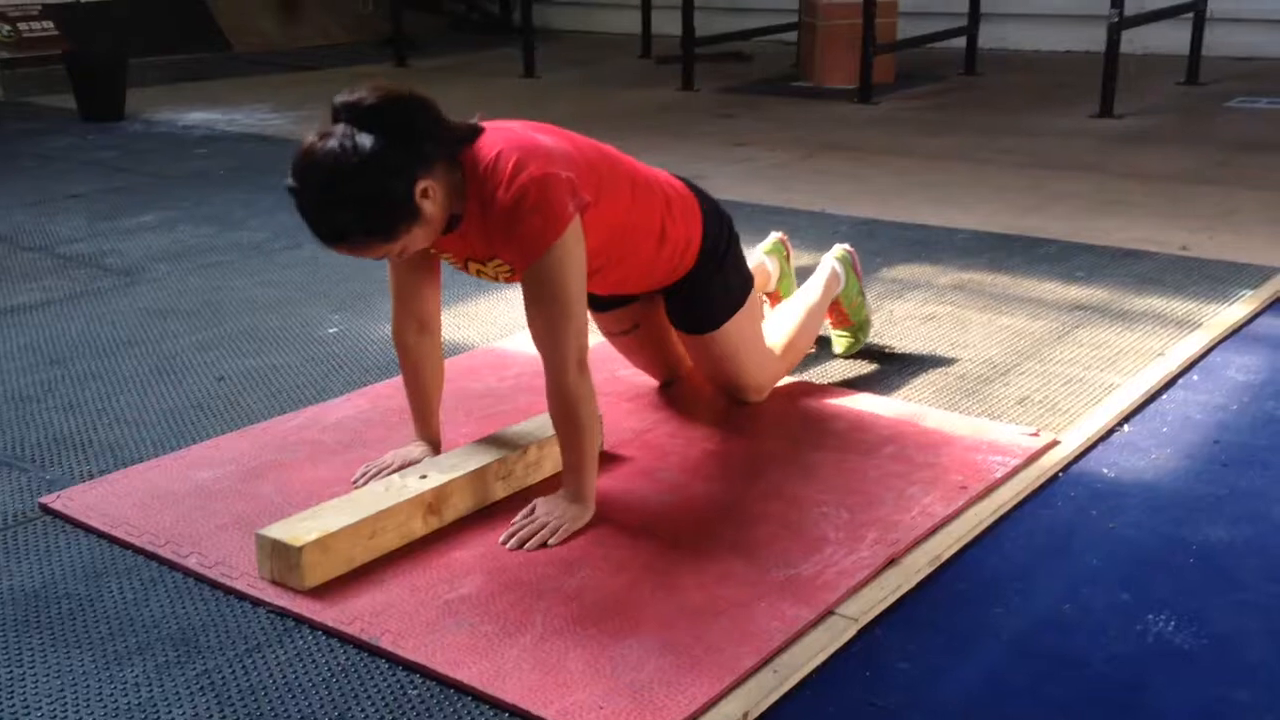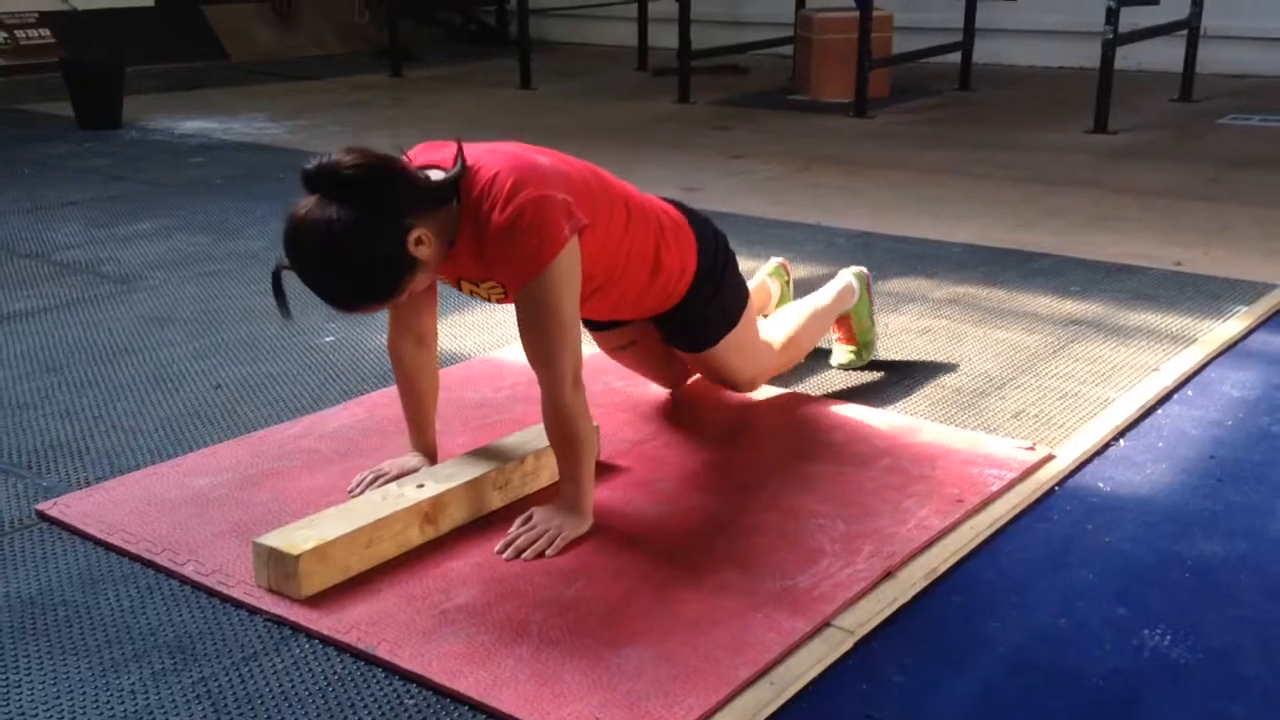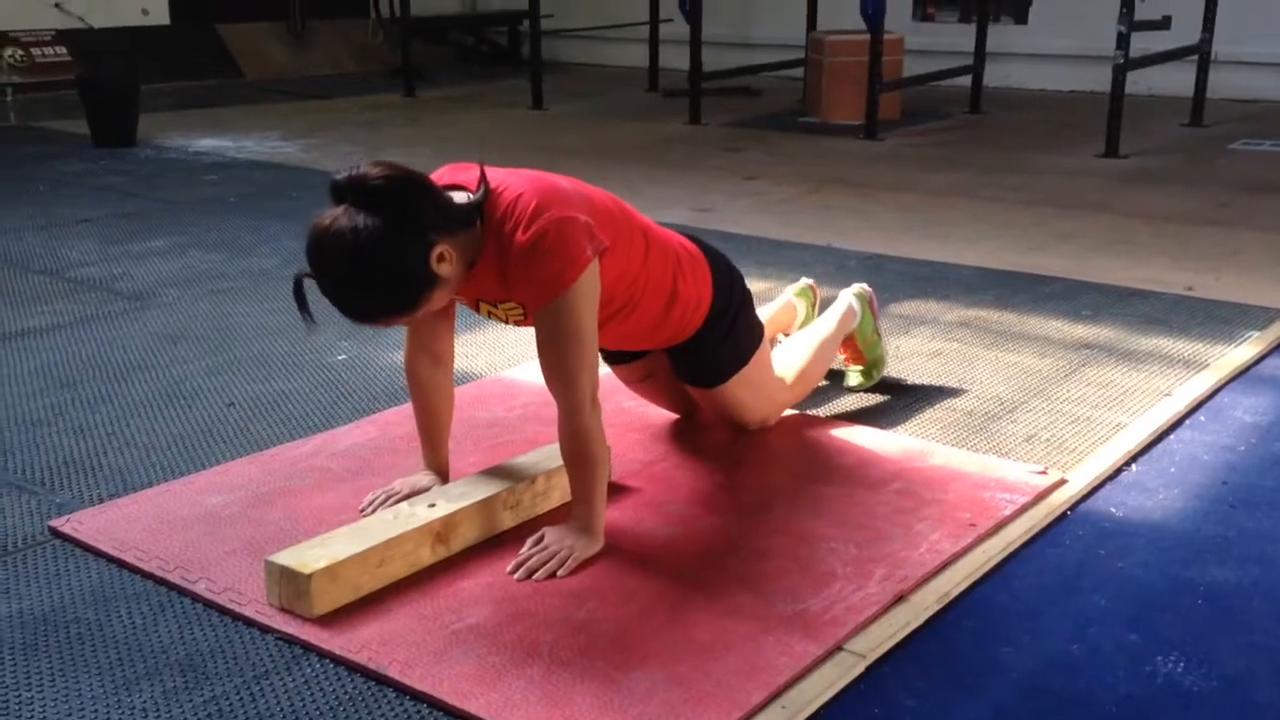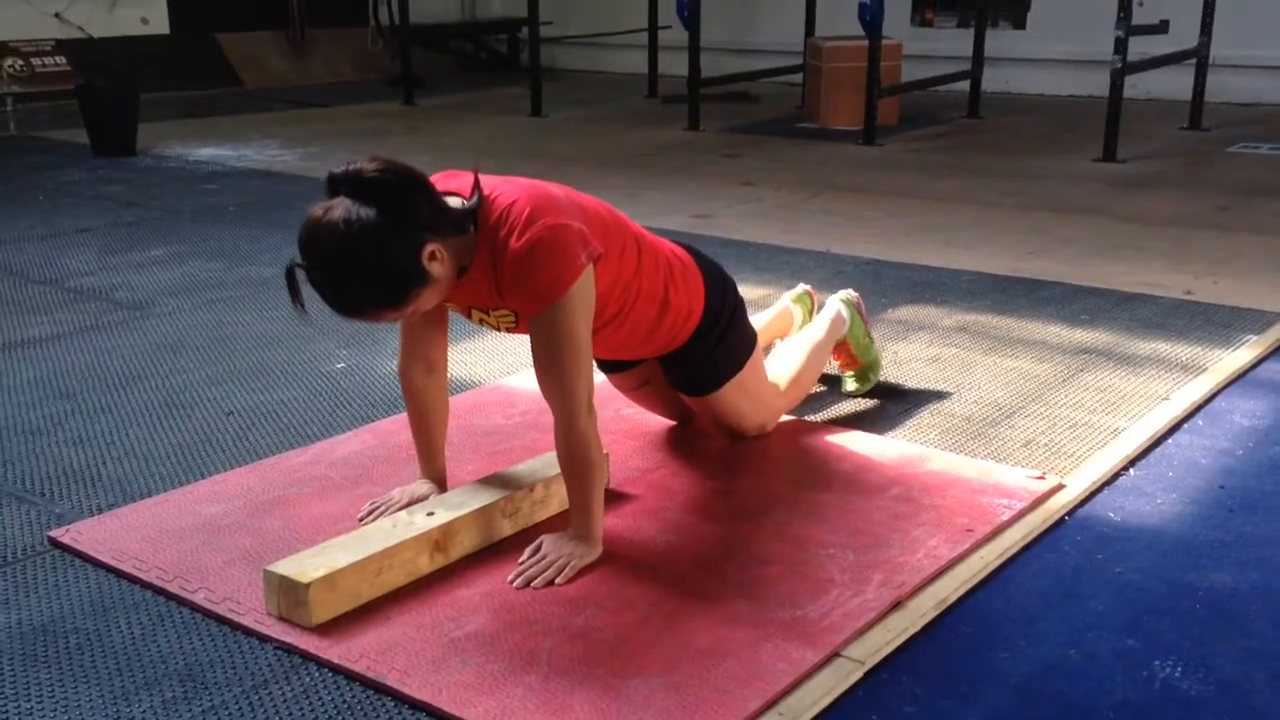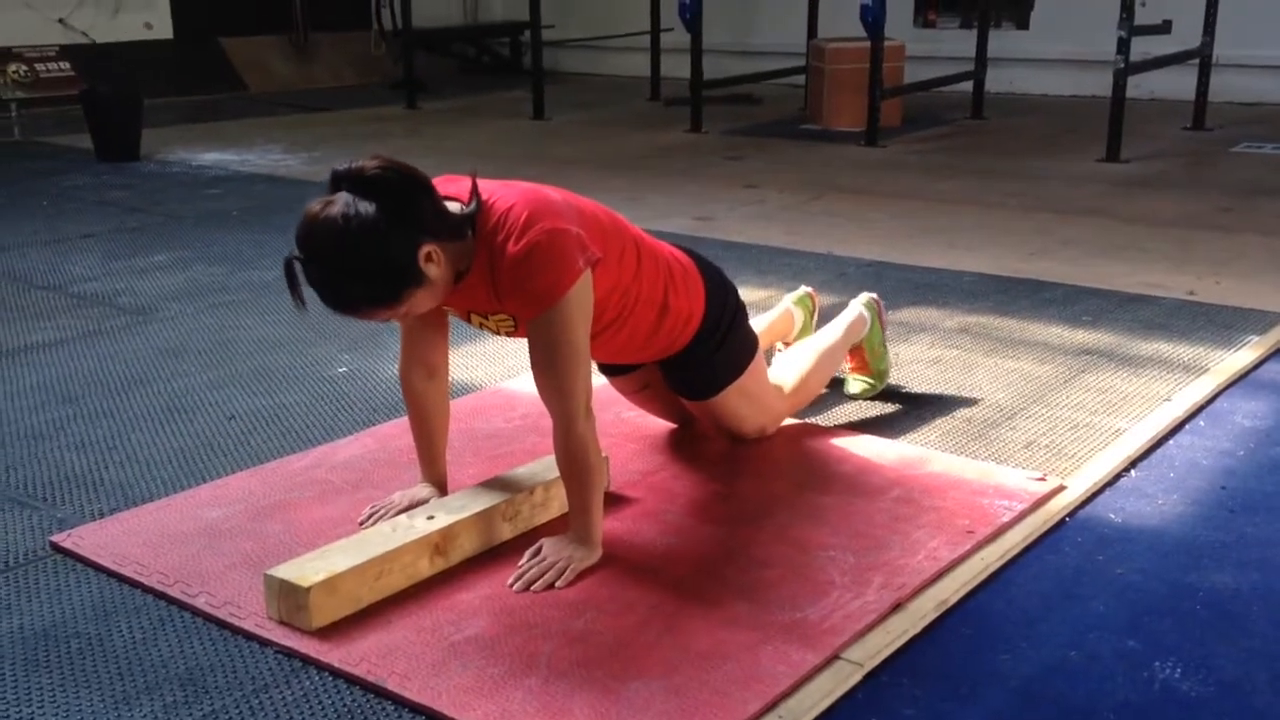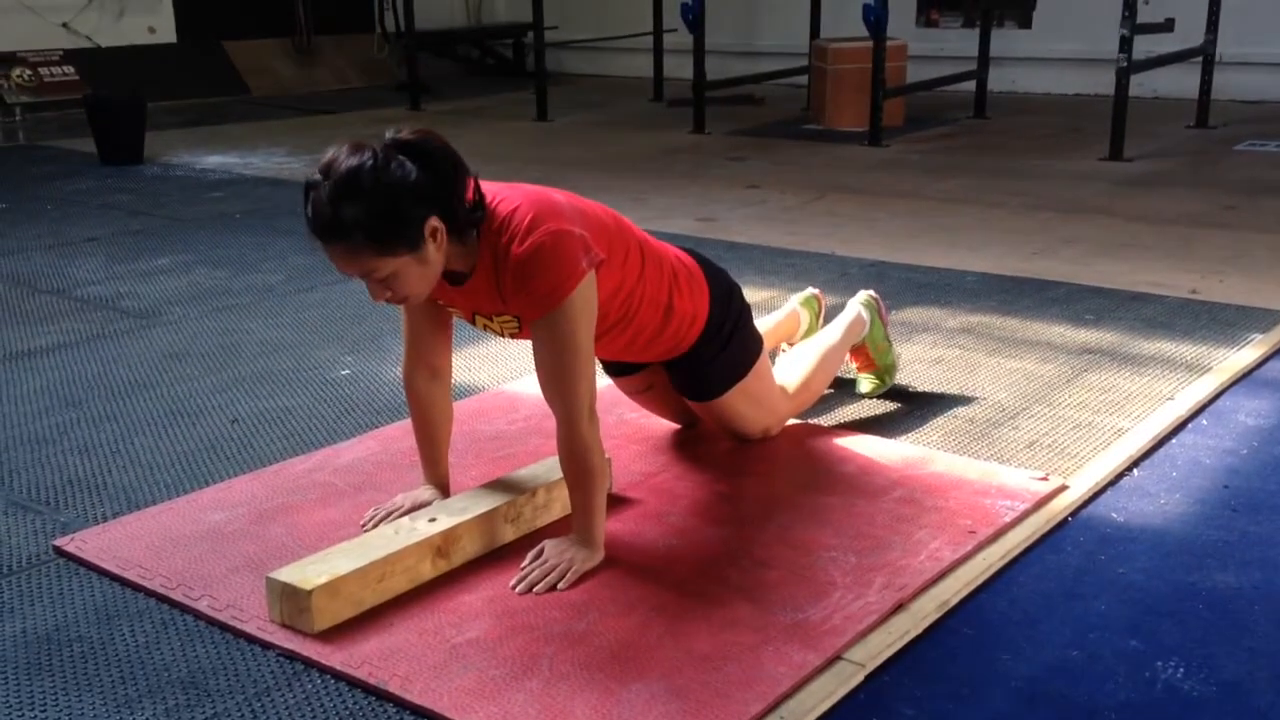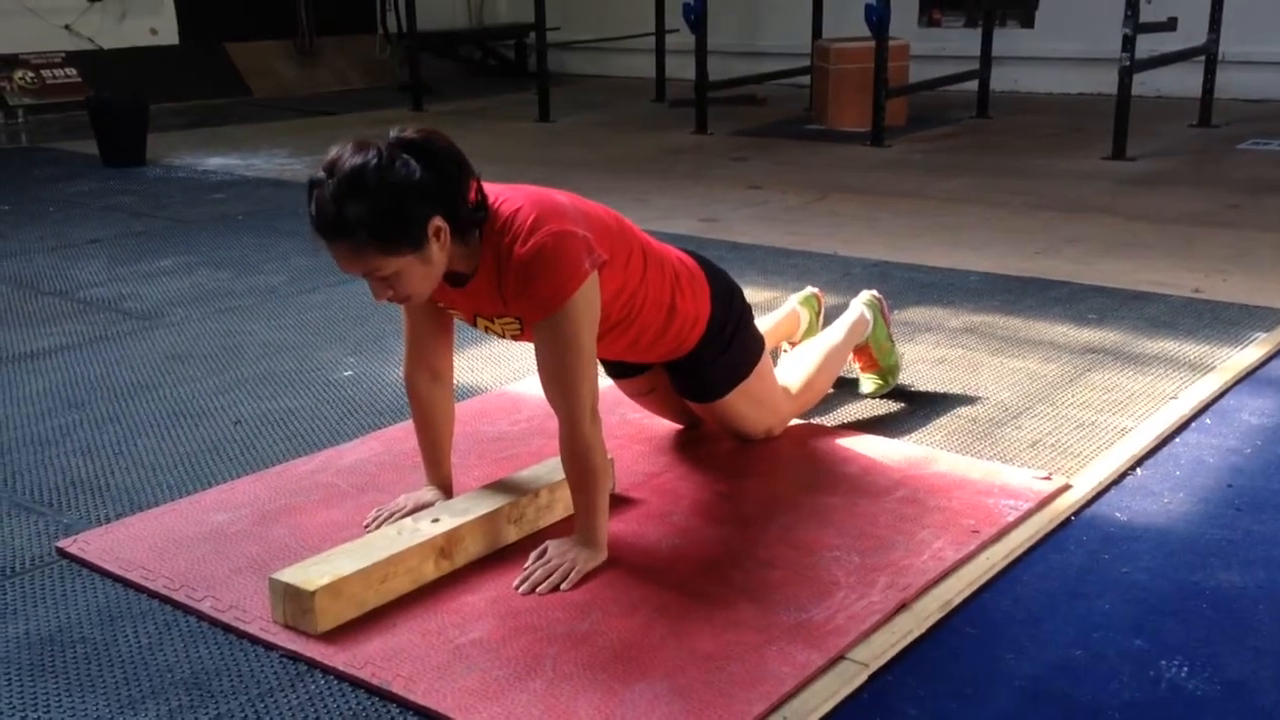
dt=0.5s
person 1, frame 1
left shoulder: (524, 193)
right shoulder: (411, 175)
left elbow: (565, 363)
right elbow: (413, 327)
left wrist: (578, 493)
right wrist: (427, 440)
left hip: (684, 239)
right hip: (613, 252)
left knee: (750, 382)
right knee: (672, 371)
left ankle: (832, 276)
right ankle: (768, 267)
person 1, frame 2
left shoulder: (522, 215)
right shoulder: (403, 201)
left elbow: (561, 379)
right elbow: (410, 340)
left wrist: (575, 505)
right wrist: (422, 450)
left hip: (681, 263)
right hip: (613, 270)
left knee: (747, 371)
right knee: (675, 376)
left ankle: (844, 291)
right ankle: (766, 286)
person 1, frame 3
left shoulder: (543, 238)
right shoulder: (426, 220)
left elbow: (577, 402)
right elbow: (427, 359)
left wrist: (586, 527)
right wrist: (434, 469)
left hip: (694, 297)
right hip: (628, 311)
left knee: (760, 408)
right knee: (695, 407)
left ankle: (848, 312)
right ankle: (792, 306)
person 1, frame 4
left shoulder: (536, 245)
right shoulder: (419, 223)
left elbow: (572, 409)
right elbow: (421, 366)
left wrist: (585, 534)
right wrist: (431, 477)
left hip: (687, 306)
right hip: (623, 318)
left knee: (757, 415)
right knee: (692, 415)
left ankle: (837, 319)
right ankle: (789, 313)
person 1, frame 5
left shoulder: (533, 250)
right shoulder: (418, 230)
left elbow: (571, 414)
right elbow: (421, 371)
left wrist: (584, 538)
right wrist: (432, 482)
left hip: (685, 306)
right hip: (623, 323)
left knee: (761, 417)
right knee: (694, 416)
left ankle: (855, 322)
right ankle: (790, 313)
person 1, frame 6
left shoulder: (538, 249)
right shoulder: (428, 239)
left elbow: (575, 414)
right elbow: (424, 371)
left wrist: (587, 539)
right wrist: (435, 483)
left hip: (691, 310)
right hip: (627, 324)
left knee: (765, 418)
right knee: (694, 418)
left ankle: (857, 320)
right ankle: (797, 315)
person 1, frame 7
left shoulder: (540, 250)
right shoulder: (424, 242)
left elbow: (577, 415)
right elbow: (426, 372)
left wrist: (590, 539)
right wrist: (438, 485)
left hip: (691, 312)
right hip: (626, 330)
left knee: (768, 417)
right knee: (696, 417)
left ankle: (860, 320)
right ankle: (796, 314)
